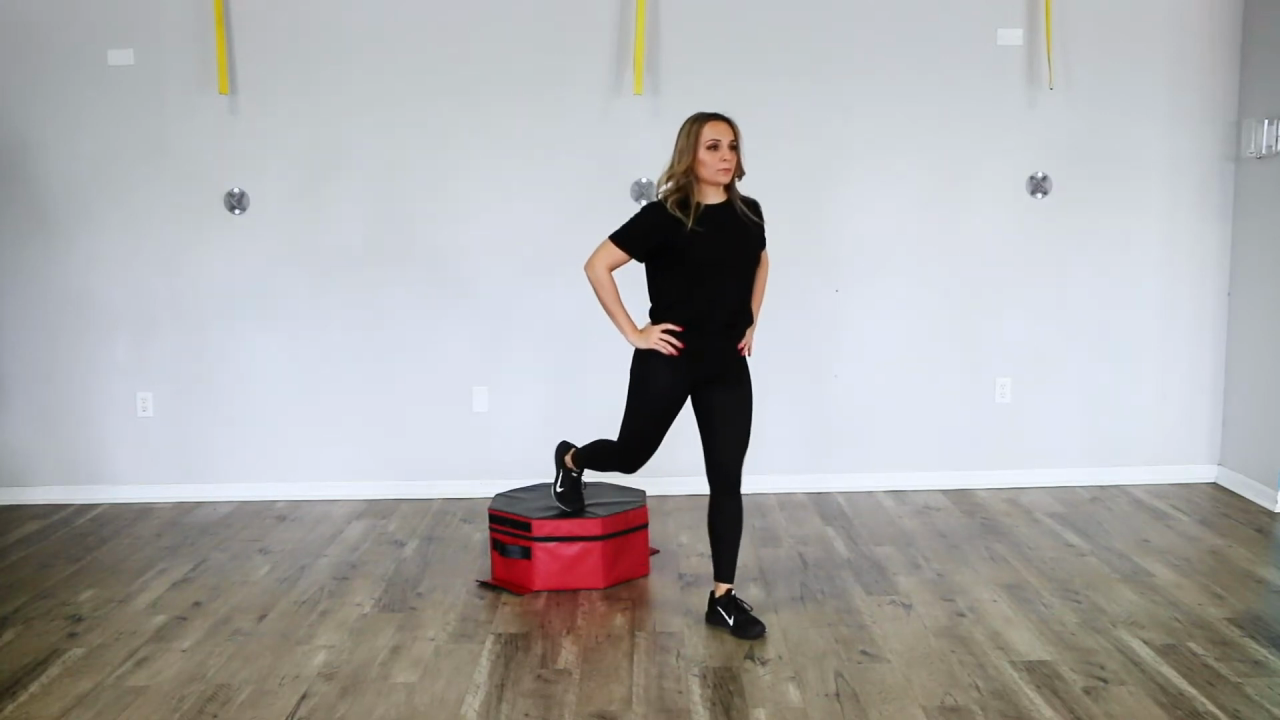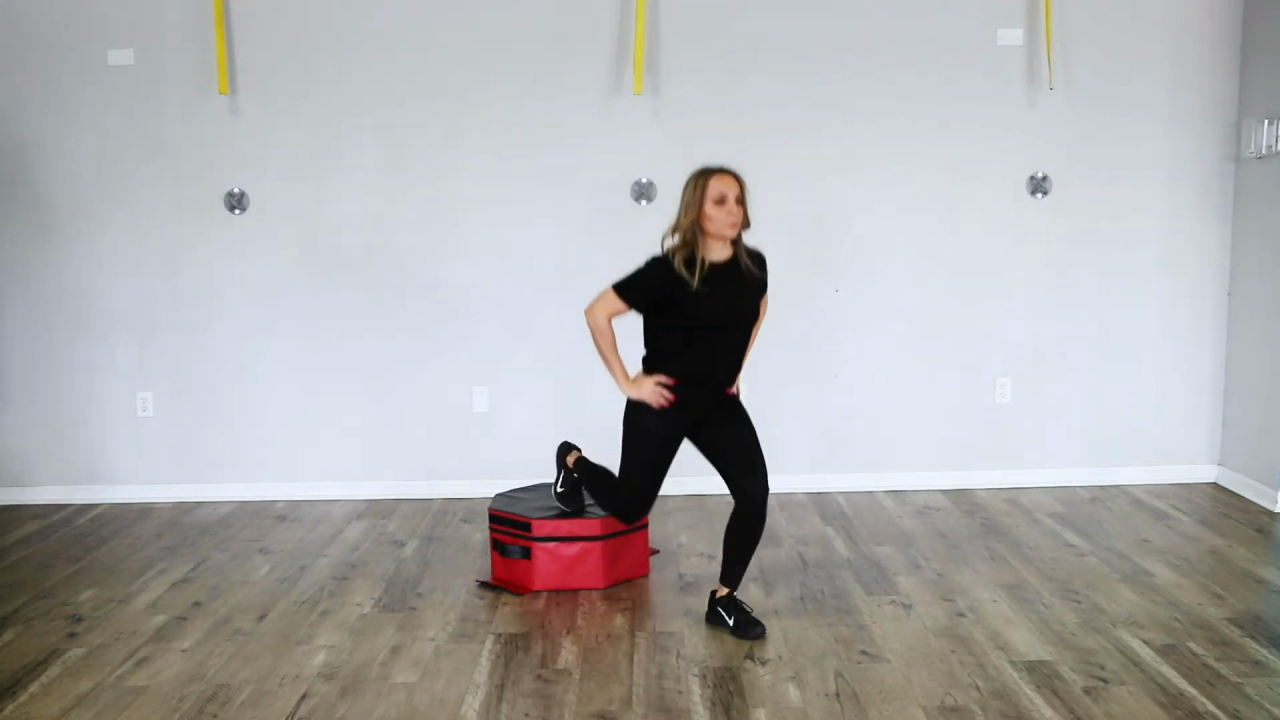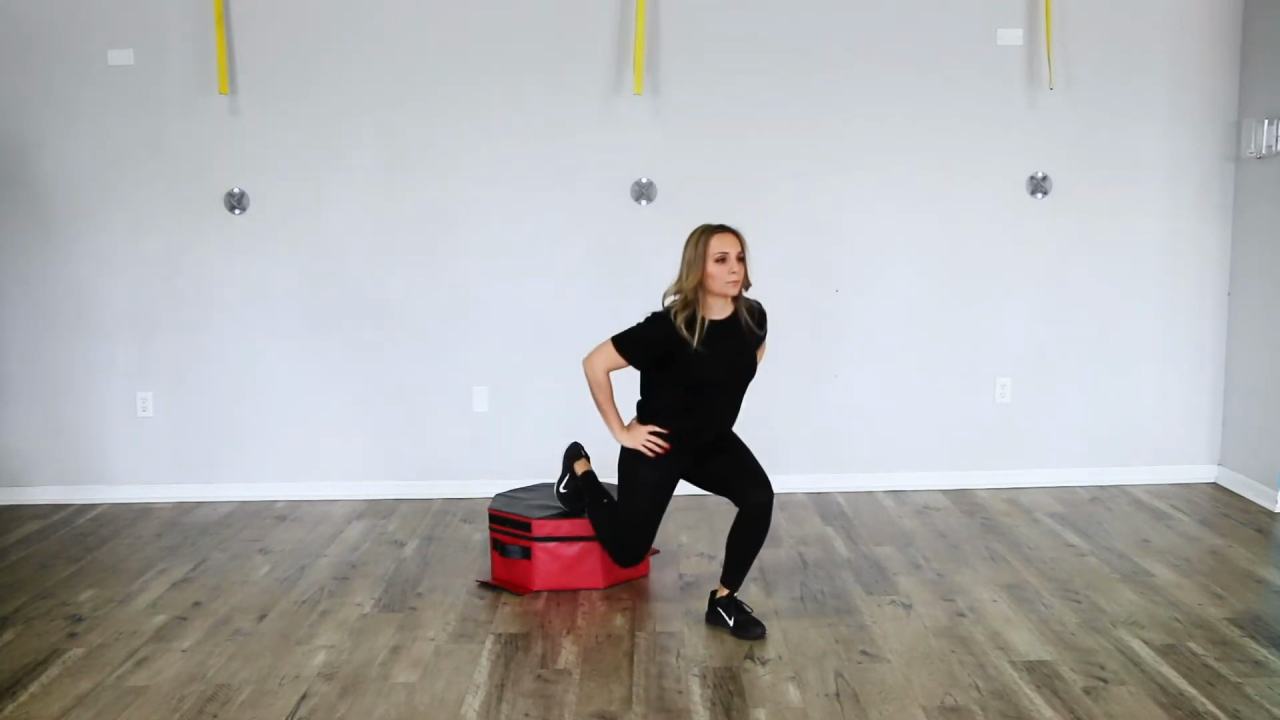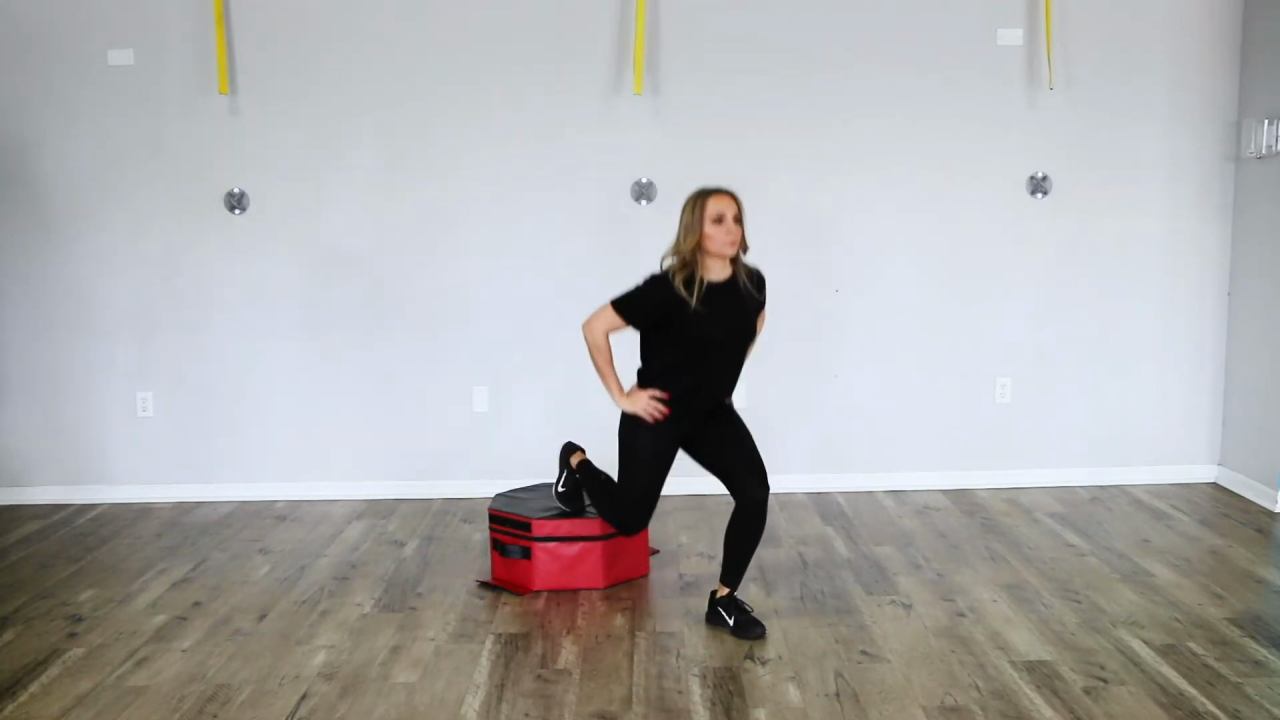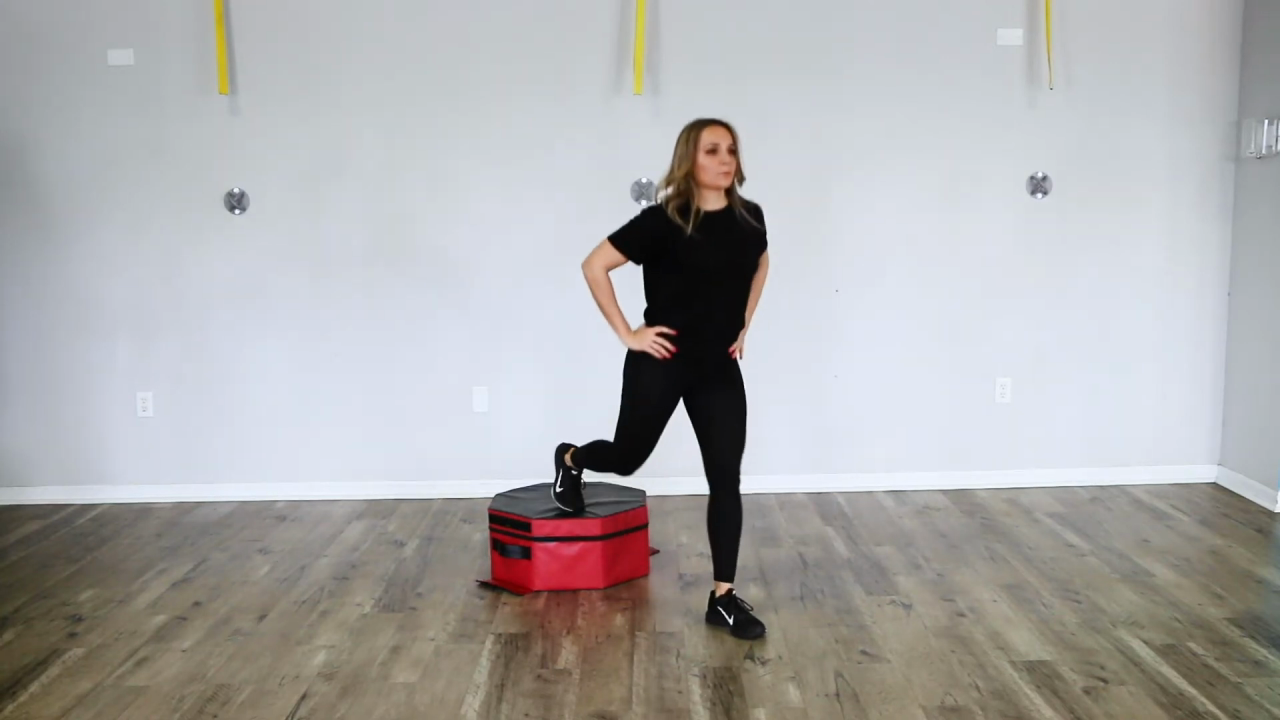
dt=0.3s
person 1, frame 1
left shoulder: (748, 213)
right shoulder: (665, 216)
right elbow: (597, 265)
left wrist: (751, 323)
right wrist: (633, 333)
left hip: (727, 364)
right hip: (669, 361)
left knee: (727, 479)
right knee: (632, 456)
left ankle: (723, 599)
right ankle: (570, 461)
person 1, frame 2
left shoulder: (753, 266)
right shoulder: (669, 272)
right elbow: (597, 313)
right wrist: (626, 383)
left hip: (718, 404)
right hip: (661, 405)
left knee: (754, 492)
right knee: (629, 507)
left ankle: (724, 600)
right ankle: (573, 465)
person 1, frame 3
left shoulder: (753, 317)
right shoulder: (669, 328)
right elbow: (595, 364)
right wrist: (620, 430)
left hip: (713, 443)
right hip: (658, 447)
left knee: (759, 499)
right knee: (628, 551)
left ankle: (724, 599)
right ankle: (580, 467)
person 1, frame 4
left shoulder: (751, 283)
right shoulder: (668, 289)
right elbow: (595, 328)
right wrist: (620, 395)
left hip: (713, 417)
right hip: (656, 417)
left knee: (755, 492)
right knee: (629, 519)
left ankle: (724, 599)
right ankle: (576, 464)
person 1, frame 5
left shoulder: (749, 219)
right shoulder: (663, 220)
left elbow: (759, 267)
right elbow: (594, 265)
left wrist: (743, 326)
right wrist: (626, 333)
left hip: (718, 366)
right hip: (661, 363)
left knee: (726, 478)
right knee: (627, 458)
left ankle: (723, 597)
right ankle: (570, 460)
